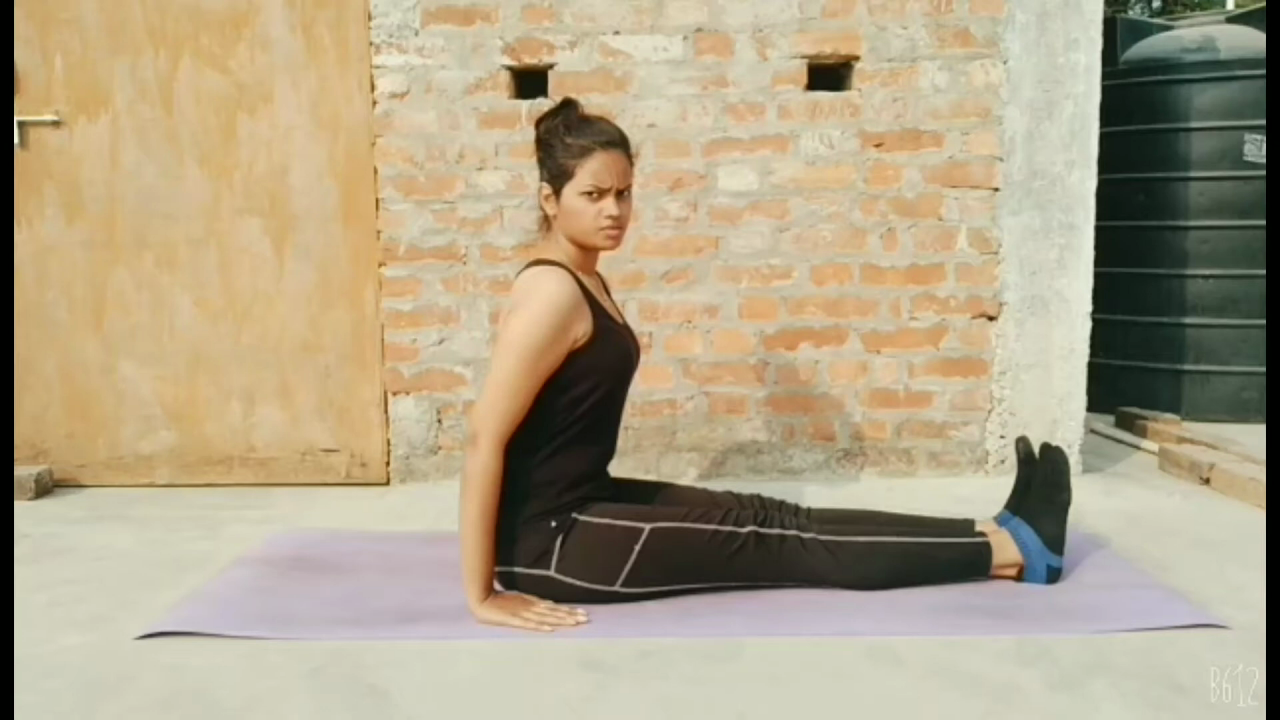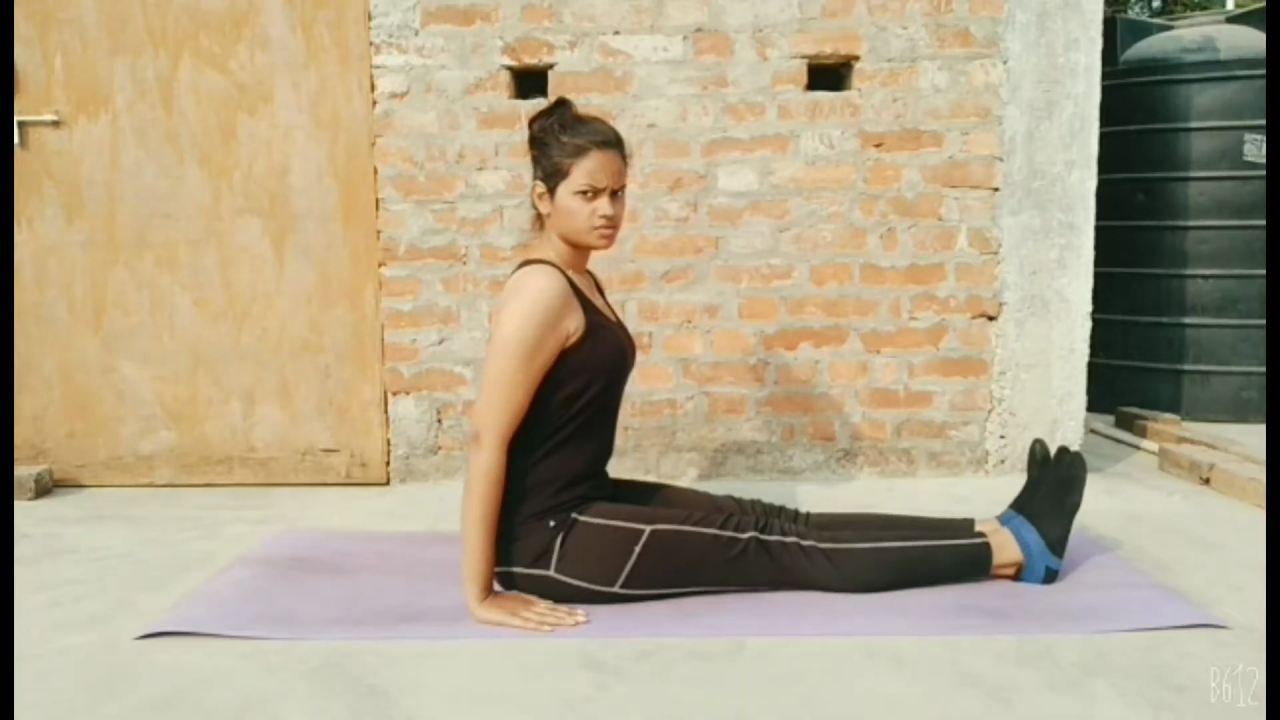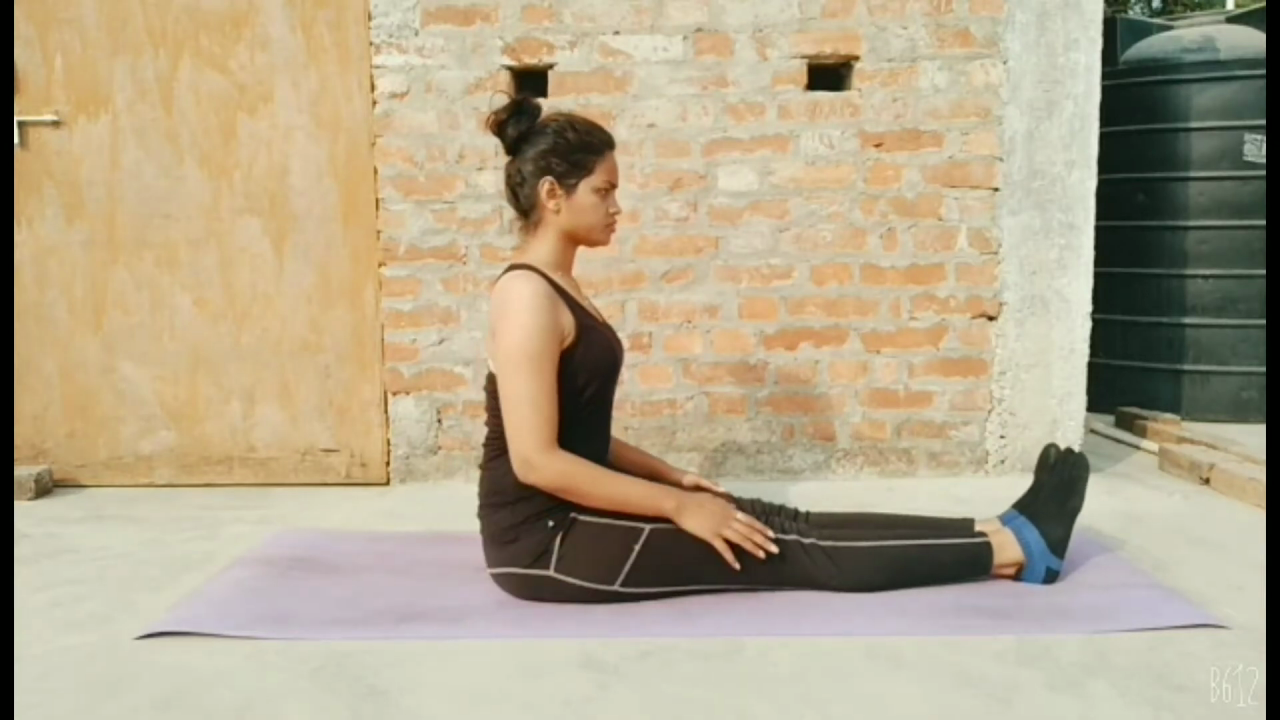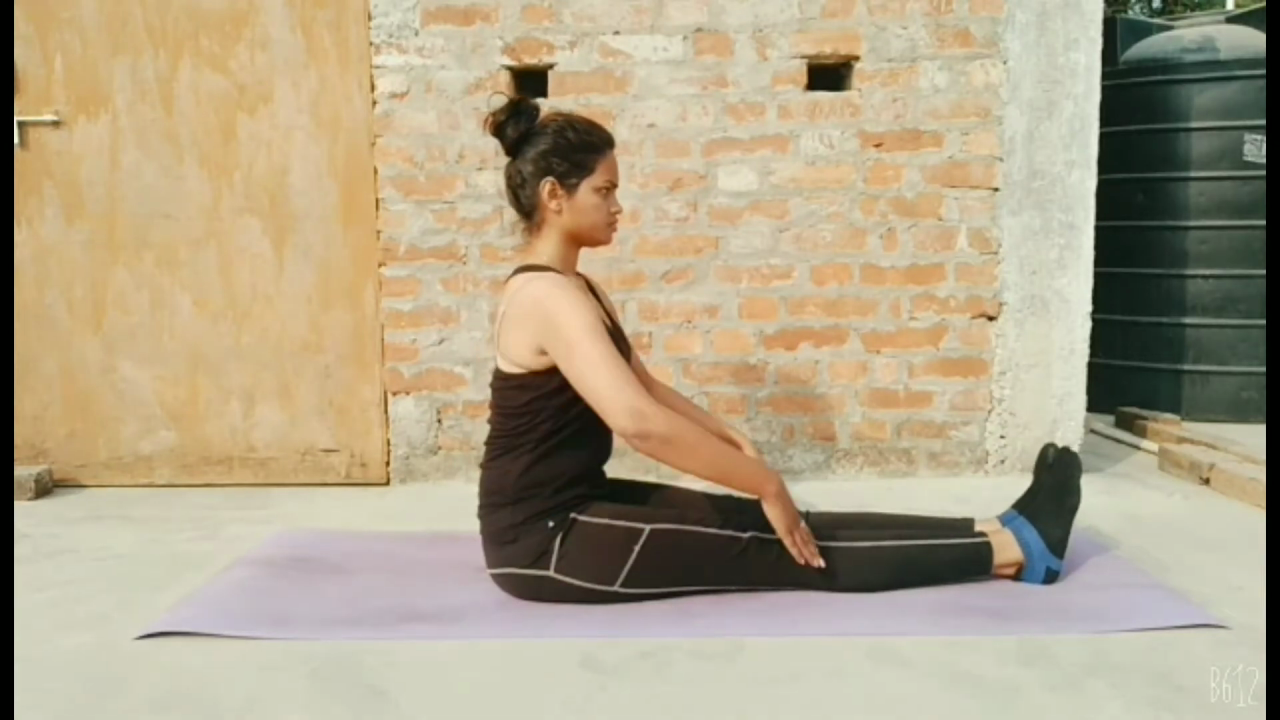
dt=1s
person 1, frame 1
left shoulder: (584, 281)
right shoulder: (551, 294)
right elbow: (484, 438)
right wrist: (481, 594)
left hip: (583, 505)
right hip: (552, 540)
left knee: (769, 520)
right knee: (771, 538)
left ankle: (1001, 536)
right ankle: (1015, 550)
person 1, frame 2
left shoulder: (577, 281)
right shoulder: (541, 292)
right elbow: (487, 439)
right wrist: (482, 593)
left hip: (579, 504)
right hip: (547, 539)
left knee: (772, 525)
right knee: (770, 544)
left ankle: (1000, 535)
right ankle: (1014, 548)
person 1, frame 3
left shoulder: (554, 287)
right shoulder: (527, 297)
right elbow: (536, 460)
left wrist: (670, 476)
right wrist: (678, 510)
left hip: (570, 517)
right hip: (542, 542)
left knee: (772, 523)
right knee: (773, 545)
left ankle: (1001, 536)
right ankle: (1012, 549)
person 1, frame 4
left shoulder: (569, 287)
right shoulder: (547, 297)
left elbow: (645, 388)
right elbow: (638, 419)
left wrist: (733, 442)
right wrist: (765, 485)
left hip: (574, 510)
right hip: (542, 541)
left knee: (771, 525)
right knee: (766, 540)
left ankle: (998, 536)
right ankle: (1012, 550)
